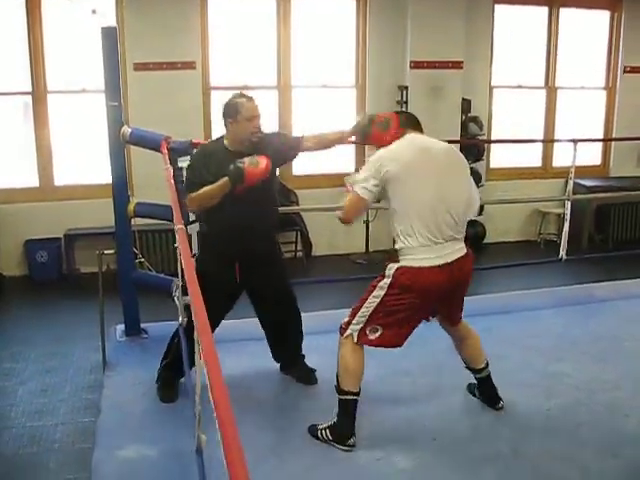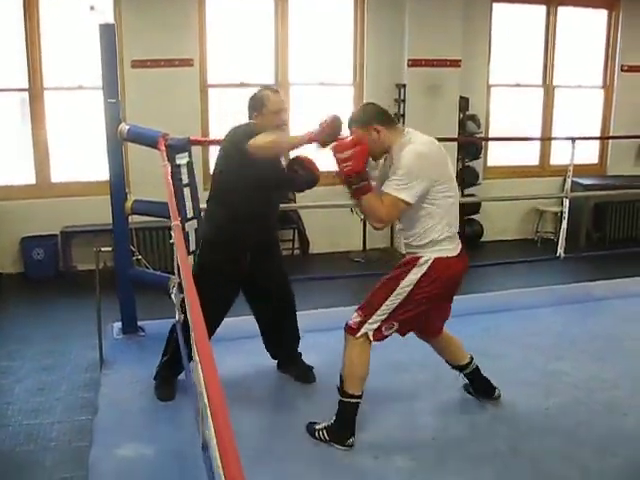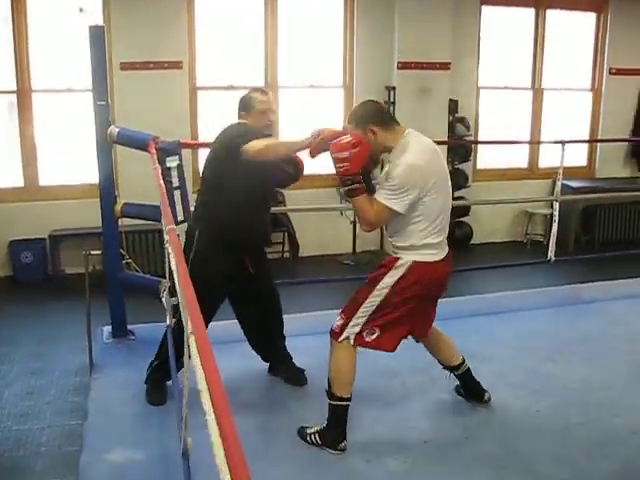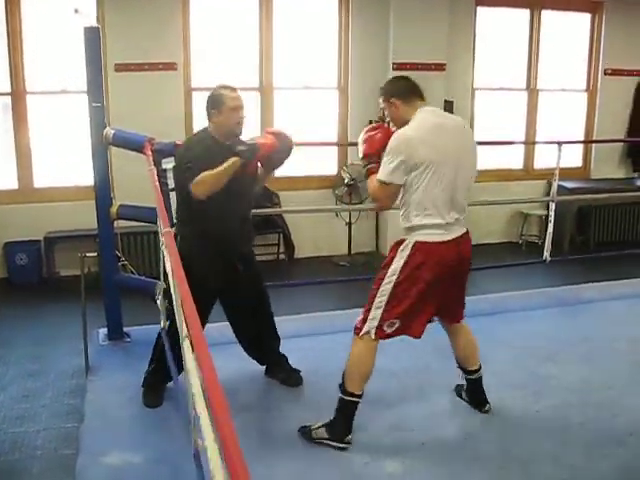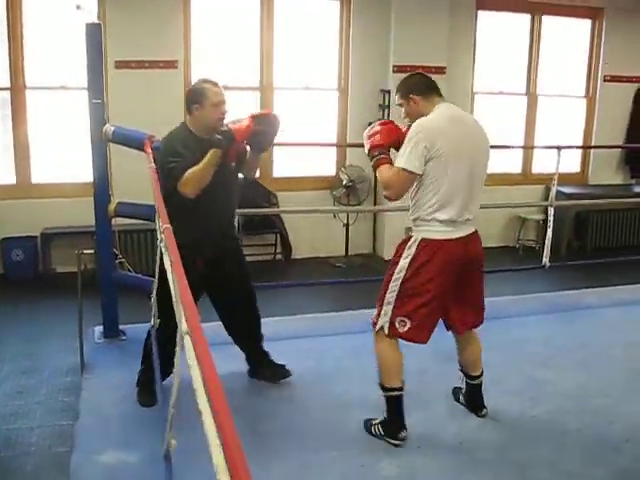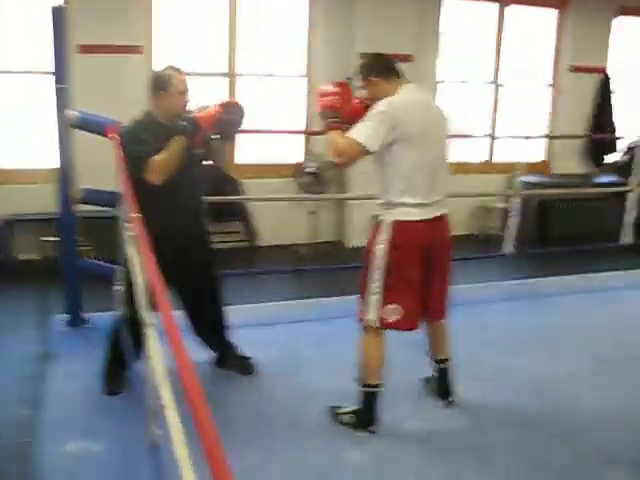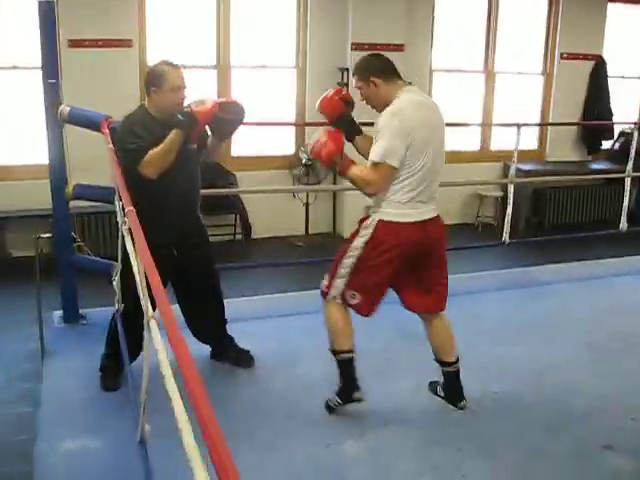
dt=0.2s
person 1, frame 1
left shoulder: (386, 157)
right shoulder: (455, 155)
left elbow: (348, 215)
right elbow: (471, 207)
left wrist: (361, 185)
left hip: (417, 271)
right hip: (458, 262)
left knee: (352, 334)
right knee: (454, 323)
left ankle: (343, 428)
right ankle: (489, 391)
person 1, frame 2
left shoulder: (414, 156)
right shoulder: (395, 155)
left elbow: (382, 216)
right elbow: (385, 194)
left wrist: (354, 178)
right wrist: (358, 175)
left hip: (432, 262)
right hip: (450, 258)
left knee: (358, 330)
right knee: (429, 329)
left ankle: (343, 428)
right ankle: (482, 385)
person 1, frame 3
left shoulder: (412, 163)
right shoulder: (407, 146)
left elbow: (370, 220)
right elbow: (376, 206)
left wrist: (349, 179)
right wrist: (356, 177)
left hip: (415, 265)
right hip: (432, 261)
left knee: (344, 334)
right knee: (422, 329)
left ankle: (334, 432)
right ankle: (473, 387)
person 1, frame 4
left shoulder: (406, 138)
right shoulder: (462, 128)
left elbow: (381, 199)
left wrist: (371, 160)
left hip: (424, 247)
right hip: (458, 241)
left knee: (368, 330)
right knee: (453, 319)
left ankle: (340, 426)
right ankle: (476, 393)
person 1, frame 5
left shoulder: (424, 129)
right shoulder: (475, 128)
left elbow: (393, 189)
left wrist: (378, 153)
left hip: (430, 245)
right hip: (468, 241)
left knee: (385, 328)
right knee: (464, 325)
left ankle: (395, 422)
right ankle: (474, 396)
person 1, frame 6
left shoulder: (391, 109)
right shoulder: (431, 108)
left elbow: (343, 155)
left wrist: (333, 119)
right wrist: (362, 121)
left hip: (401, 228)
right hip: (436, 223)
left knee: (374, 322)
right knee: (432, 311)
left ankle: (367, 412)
right ankle: (443, 384)
person 1, frame 7
left shoulder: (396, 115)
right shoulder: (427, 107)
left elbow: (374, 184)
left wrist: (339, 161)
right wrist: (347, 124)
left hip: (391, 227)
right hip: (429, 225)
left knee: (335, 296)
right knee: (432, 309)
left ankle: (349, 386)
right ankle: (453, 388)
person 2, frame 1
left shoulder: (268, 144)
right shoulder: (207, 155)
left elbow: (308, 142)
right elbow: (192, 203)
left wrist: (352, 132)
right wrist: (230, 178)
left hip: (262, 249)
right hip: (219, 254)
left knee: (284, 309)
left ankle: (292, 362)
right ankle: (169, 375)
person 2, frame 2
left shoulder: (278, 150)
right shoulder: (242, 135)
left elbow: (276, 187)
right elbow: (259, 147)
left wrist: (298, 178)
right wrist: (315, 135)
left hip: (261, 243)
right hip: (221, 244)
left knee: (280, 303)
right knee: (201, 311)
left ankle: (289, 359)
right ankle: (167, 371)
person 2, frame 3
left shoulder: (266, 160)
right shoulder: (237, 135)
right elbow: (256, 150)
left wrist: (282, 177)
right wrist: (308, 142)
left hip: (247, 244)
right hip: (211, 243)
left knee: (265, 304)
left ankle: (280, 361)
right ankle: (158, 375)
person 2, frame 4
left shoulder: (237, 146)
right shoulder: (195, 147)
left elbow: (249, 188)
right elbow: (200, 189)
left wrist: (267, 166)
right wrist: (237, 159)
left hip: (235, 247)
right hip: (198, 250)
left knee: (255, 308)
left ankle: (275, 363)
right ankle: (156, 380)
person 2, frame 5
left shoulder: (223, 135)
right shoulder: (175, 144)
left elbow: (247, 173)
right elbow: (188, 187)
left wrist: (257, 147)
right wrist: (218, 149)
left hip: (223, 241)
right hip: (185, 246)
left knee: (242, 304)
right knee: (171, 315)
left ankle: (259, 362)
right ankle: (149, 379)
person 2, frame 6
left shoulder: (187, 123)
right shoulder: (139, 132)
right elbow: (154, 174)
left wrist: (223, 133)
right wrist: (183, 136)
left hip: (190, 229)
right hip: (154, 234)
left knee: (206, 293)
right knee: (140, 304)
left ankle: (224, 352)
right ankle: (117, 366)
person 2, frame 7
left shoulder: (183, 115)
right shoulder: (133, 126)
left elbow: (206, 155)
right elbow: (150, 168)
left wrist: (220, 132)
right wrist: (181, 129)
left hip: (187, 224)
right hip: (149, 231)
left knee: (204, 288)
right knee: (136, 300)
left ankle: (222, 345)
right ankle: (113, 364)
